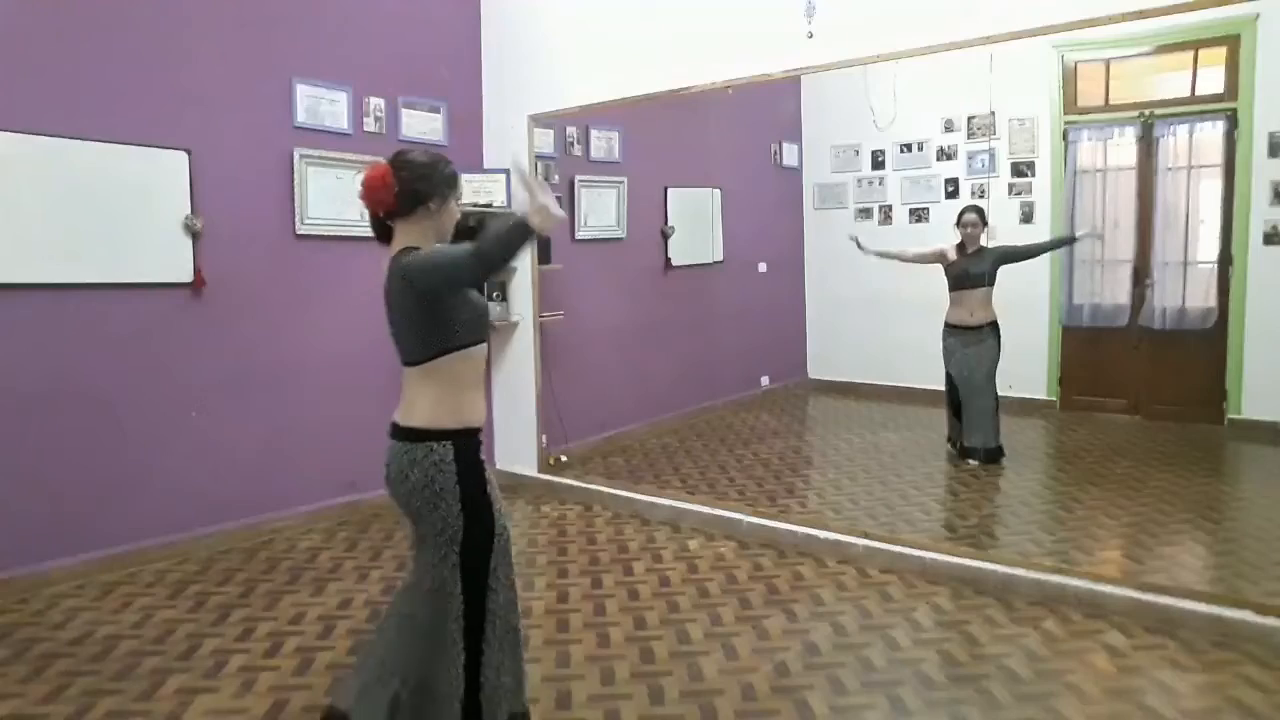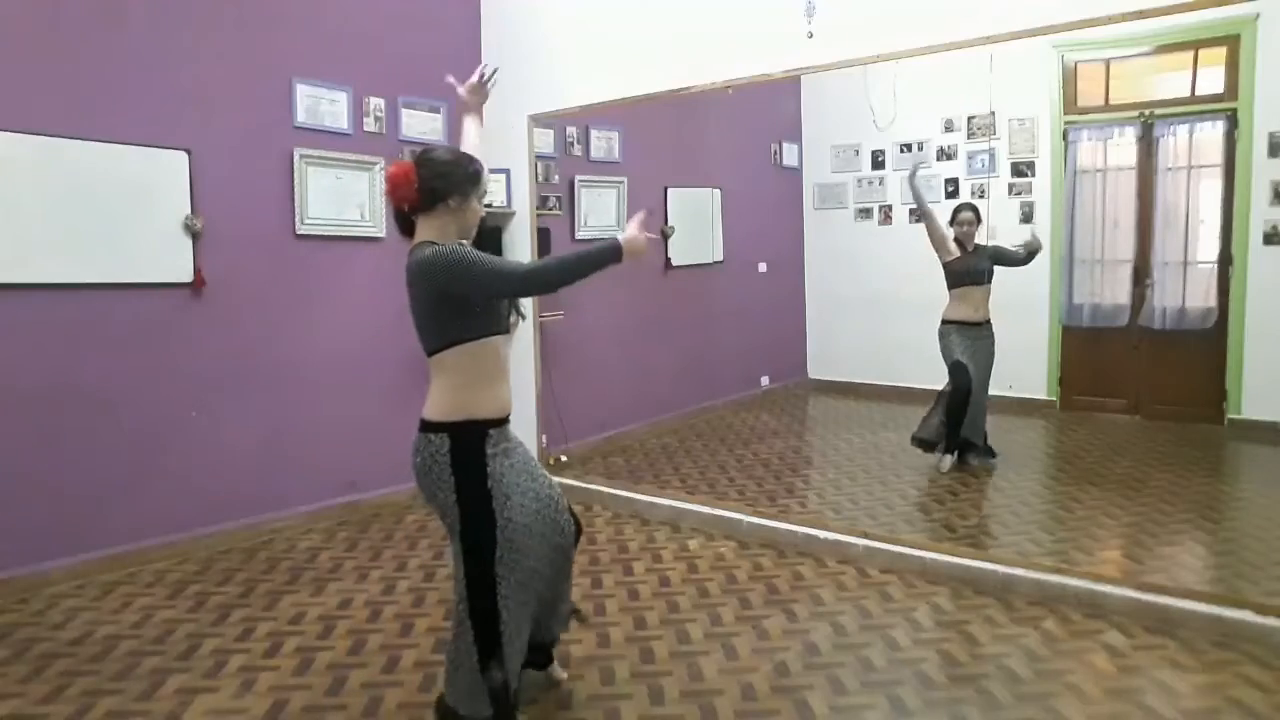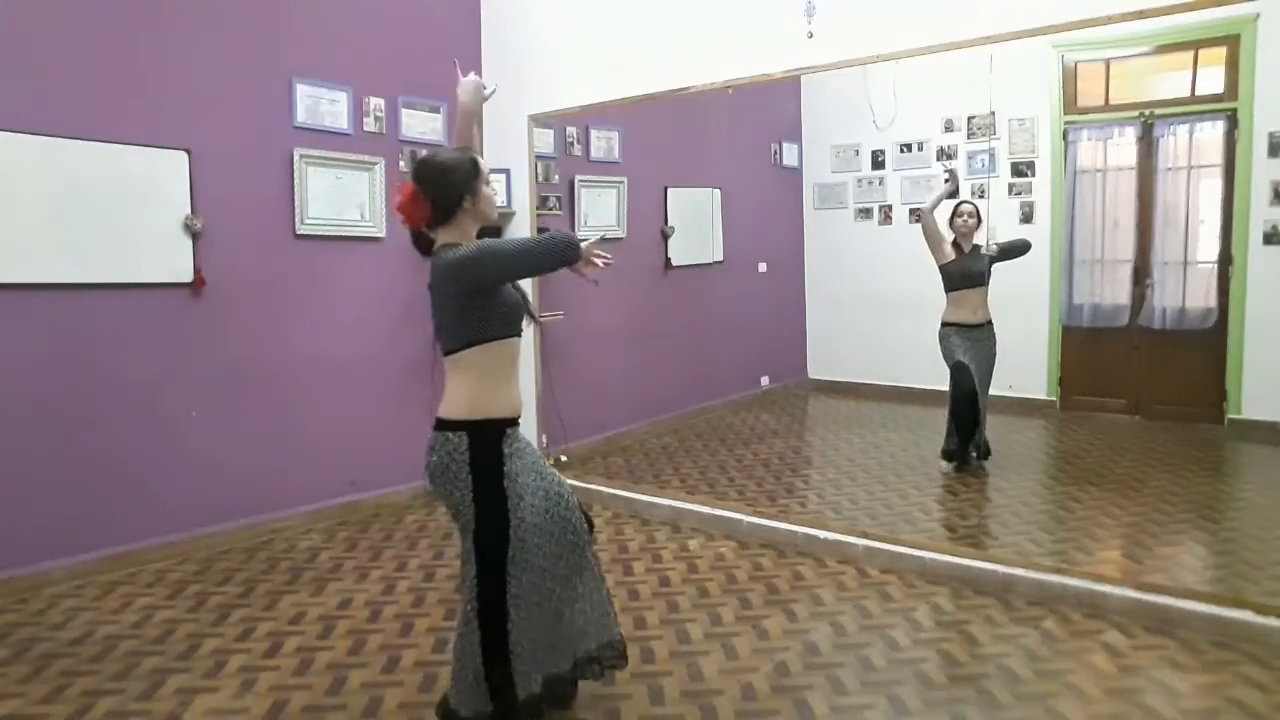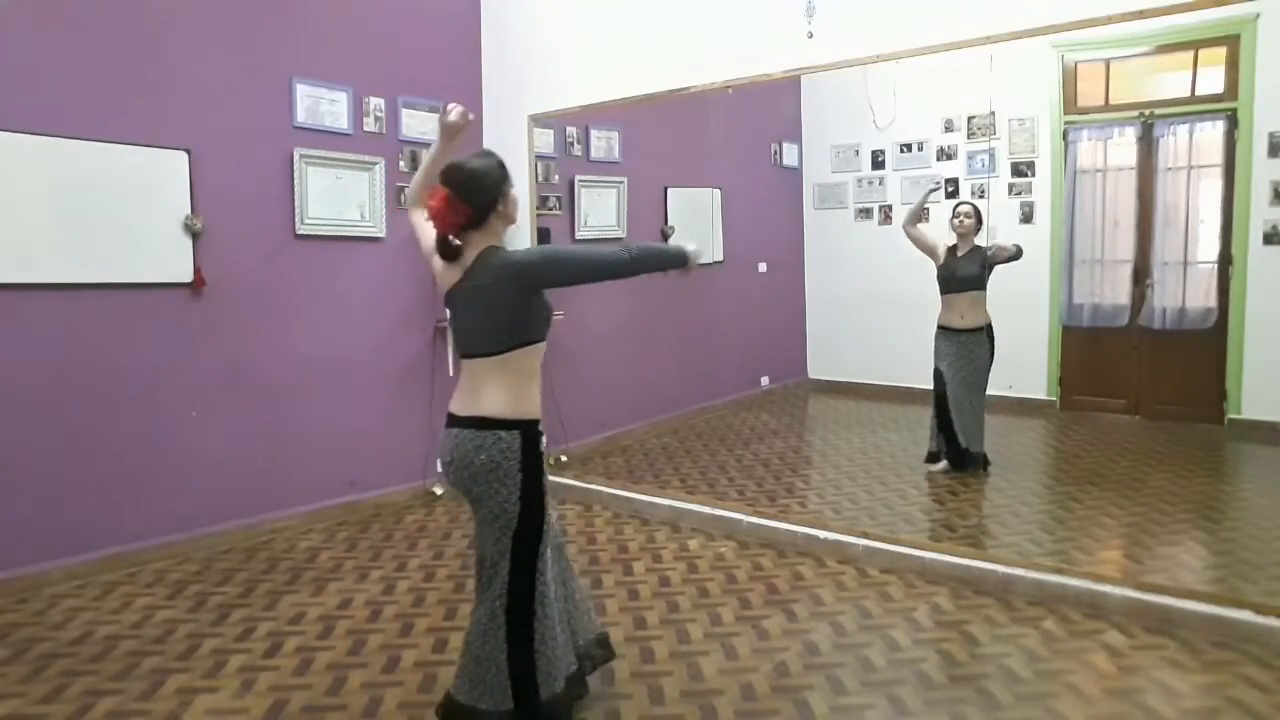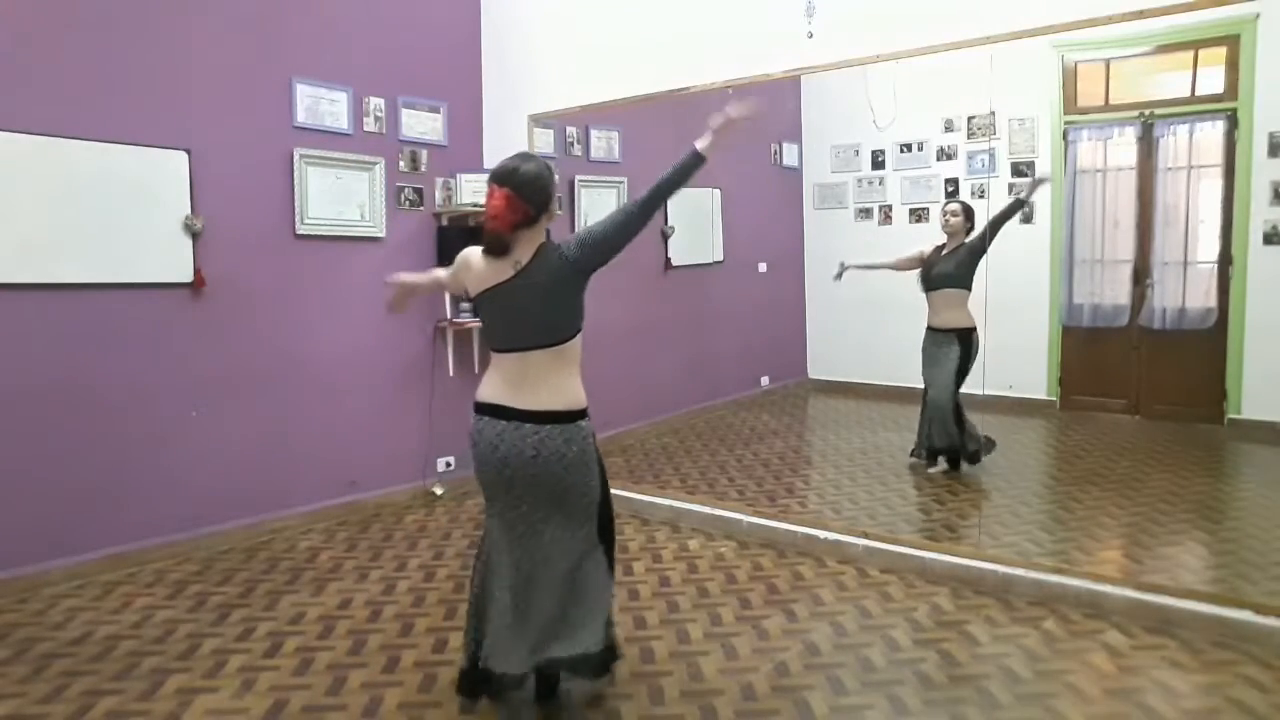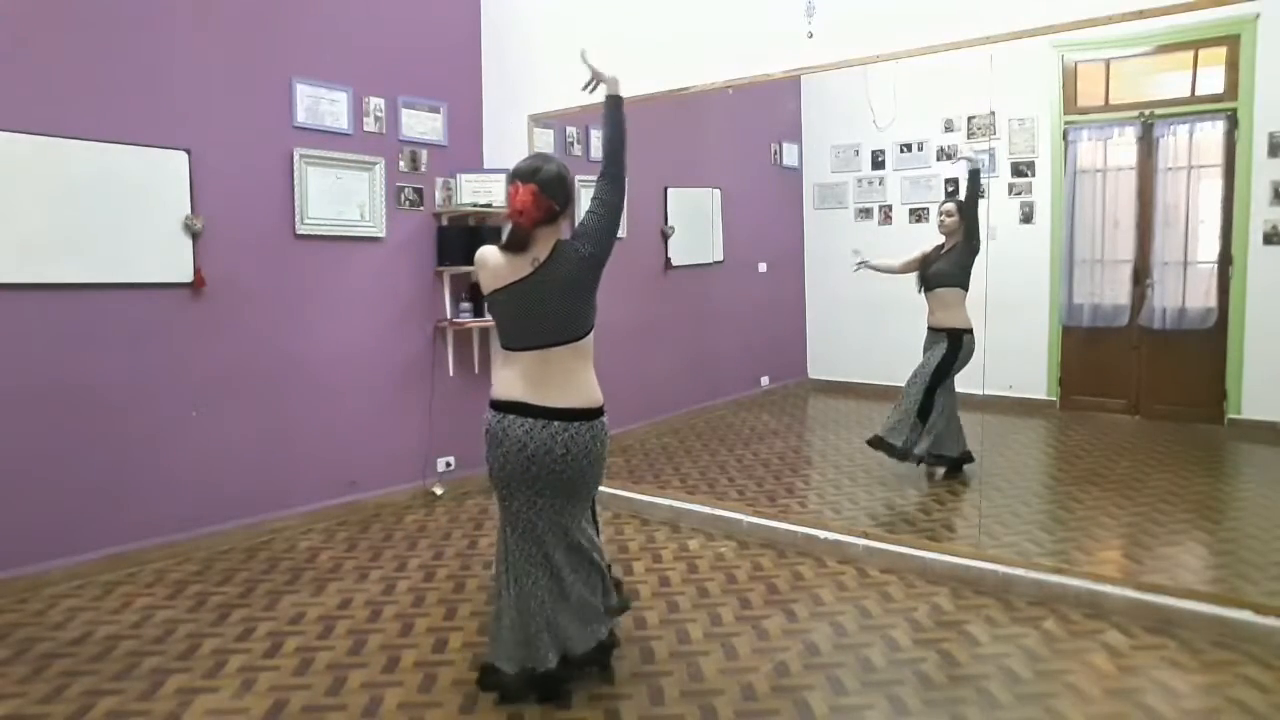
dt=0.5s
person 1, frame 1
left shoulder: (403, 265)
right shoulder: (426, 268)
right elbow: (480, 256)
right wrist: (529, 218)
left hip: (412, 448)
right hip: (443, 455)
left knee: (436, 582)
right knee: (471, 588)
person 1, frame 2
left shoulder: (447, 255)
right shoulder: (435, 264)
left elbow: (463, 170)
right elbow: (534, 278)
left wrist: (471, 111)
right wrist: (620, 246)
left hip: (489, 436)
right hip: (459, 445)
left knee: (550, 528)
right knee: (487, 570)
left ankle: (527, 649)
person 1, frame 3
left shoulder: (460, 257)
right shoulder: (462, 265)
left elbow: (456, 171)
right elbow: (560, 246)
left wrist: (466, 112)
right wrist: (577, 253)
left hip: (496, 438)
right hip: (473, 444)
left knee: (558, 526)
right knee: (496, 570)
person 1, frame 4
left shoulder: (445, 262)
right shoulder: (517, 268)
left elbow: (418, 209)
right elbow: (617, 261)
left wrist: (444, 145)
right wrist: (680, 256)
left hip: (463, 433)
right hip: (502, 441)
left knee: (529, 549)
right knee: (511, 570)
person 1, frame 5
left shoulder: (473, 265)
right shoulder: (567, 263)
left elbow: (449, 278)
right elbow: (642, 207)
left wrist: (413, 283)
right wrist: (704, 147)
left hip: (492, 428)
right hip: (557, 433)
left knee: (509, 545)
right knee: (583, 537)
left ankle: (496, 670)
right ankle: (565, 655)
person 1, frame 6
left shoulder: (487, 263)
right shoulder: (583, 257)
right elbow: (616, 170)
right wrist: (610, 97)
left hip: (509, 426)
right hip: (576, 428)
left knee: (523, 539)
right knee: (570, 532)
left ankle: (528, 665)
right ankle: (577, 649)
person 2, frame 1
left shoulder: (994, 254)
right shoulder: (947, 254)
left elbow: (1034, 250)
right elbow: (909, 255)
left wrist: (1075, 237)
right wrist: (872, 251)
left hip: (986, 332)
right hip: (954, 333)
left knee: (981, 387)
right knee: (955, 388)
left ankle: (978, 448)
right ankle: (959, 438)
person 2, frame 2
left shoulder: (989, 252)
right shoulder: (947, 248)
left elbow: (1021, 260)
right elbow: (925, 212)
left wrist: (1033, 247)
right wrist: (913, 178)
left hip: (984, 331)
right hip: (954, 330)
left knee: (977, 390)
right knee: (962, 384)
left ankle: (969, 447)
right ankle: (947, 444)
person 2, frame 3
left shoulder: (985, 252)
right shoulder: (943, 250)
left elbow: (1024, 245)
right elbow: (926, 213)
left wrist: (996, 250)
right wrist: (949, 187)
left hip: (984, 332)
right hip: (954, 332)
left knee: (978, 391)
right knee: (964, 386)
left ankle: (971, 449)
right ankle: (962, 449)
person 2, frame 4
left shoulder: (985, 254)
right shoulder: (941, 253)
left elbow: (1014, 253)
right elbow: (909, 228)
left wrist: (1010, 252)
right wrist: (926, 195)
left hip: (979, 336)
right hip: (947, 335)
left knee: (972, 394)
right knee: (946, 392)
left ankle: (970, 454)
right ankle: (950, 453)
person 2, frame 5
left shoulder: (971, 251)
right shoulder: (931, 254)
left elbow: (995, 224)
right elbow: (892, 263)
left wrist: (1024, 197)
right wrist: (854, 265)
left hip: (961, 337)
right hip: (933, 336)
left knee: (945, 394)
right knee: (934, 395)
left ankle: (970, 446)
right ankle: (944, 453)
person 2, frame 6
left shoulder: (967, 249)
right shoulder: (932, 253)
left elbow: (972, 205)
right elbow: (899, 267)
left wrist: (974, 170)
right wrist: (873, 264)
left hip: (956, 337)
right hip: (934, 335)
left knee: (921, 387)
right knee: (939, 393)
left ankle: (915, 449)
right ankle: (950, 456)
